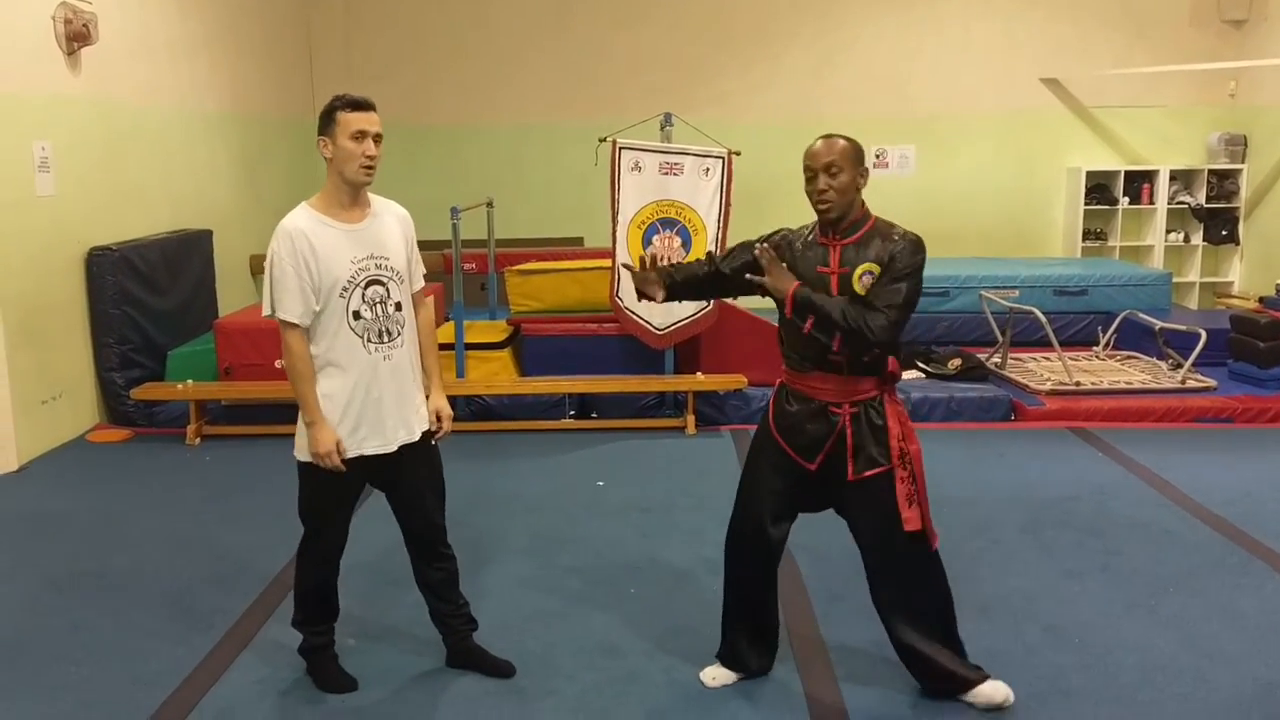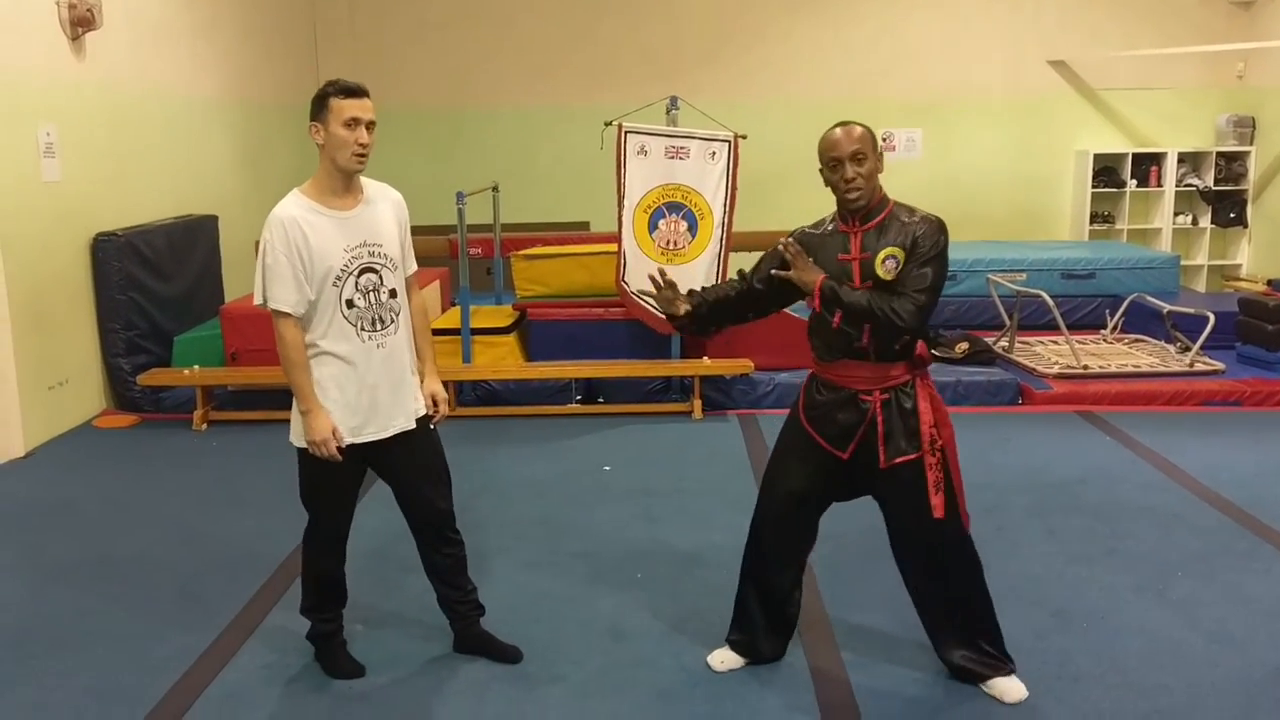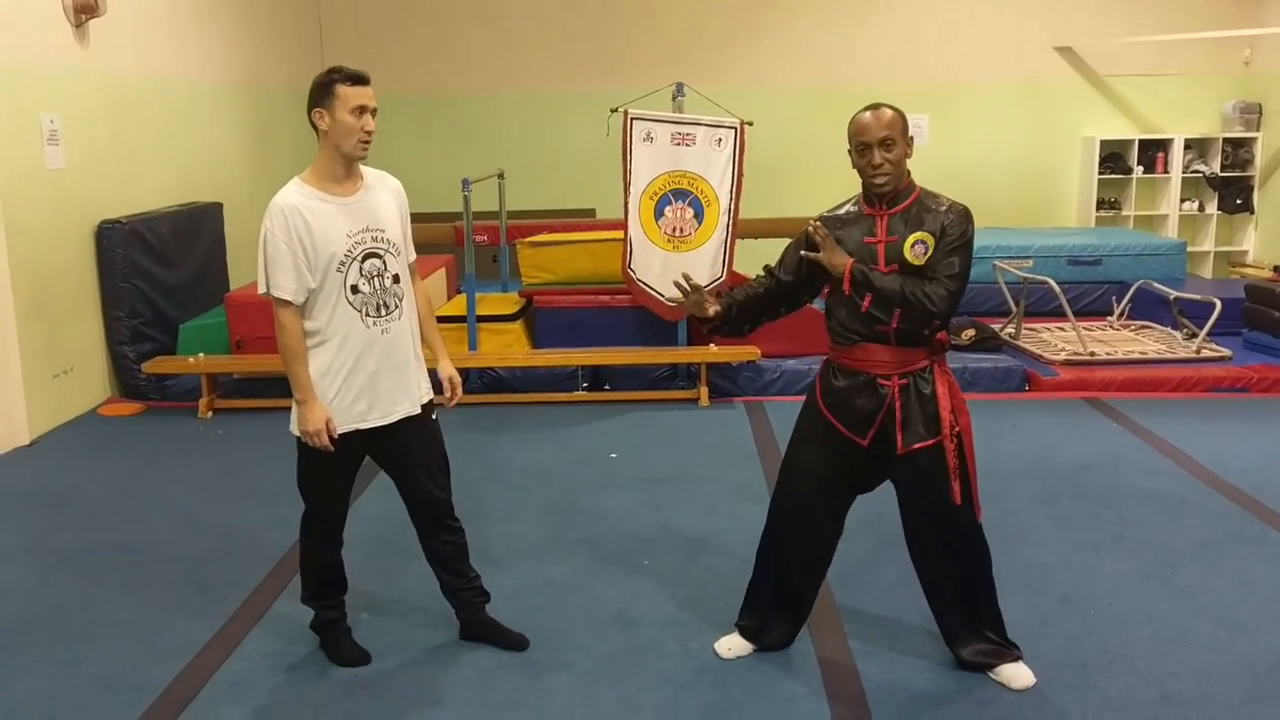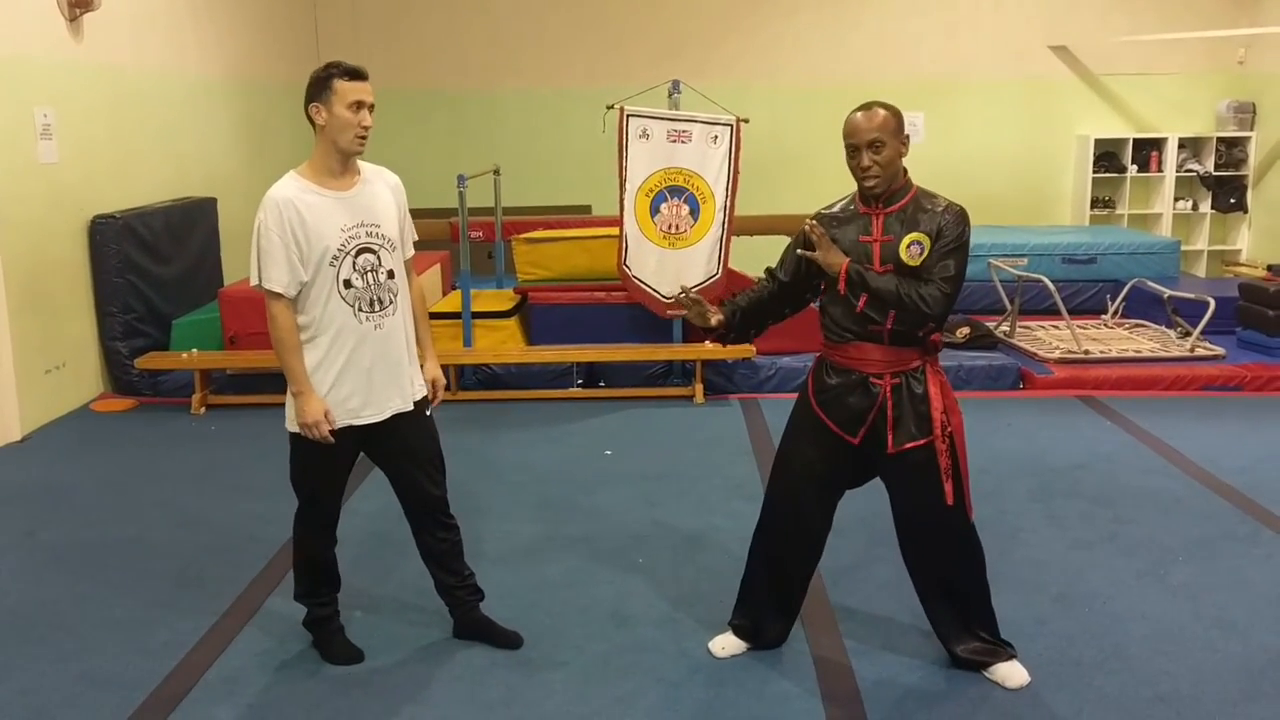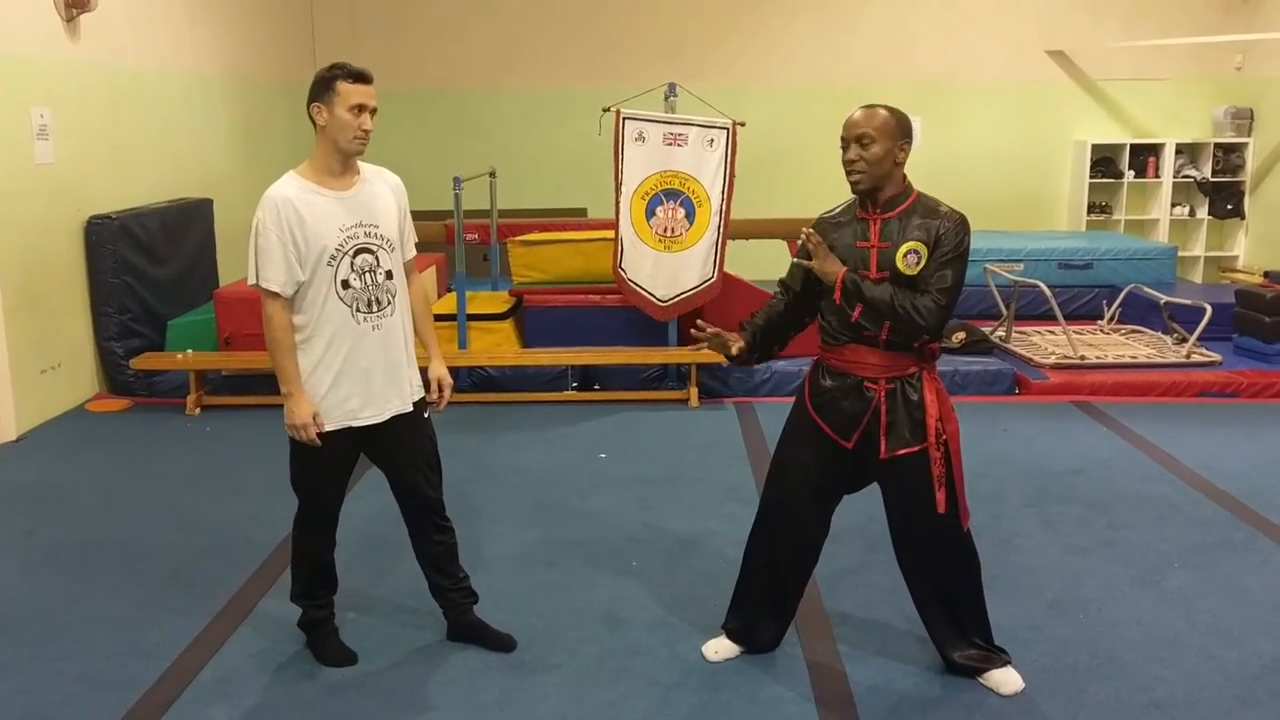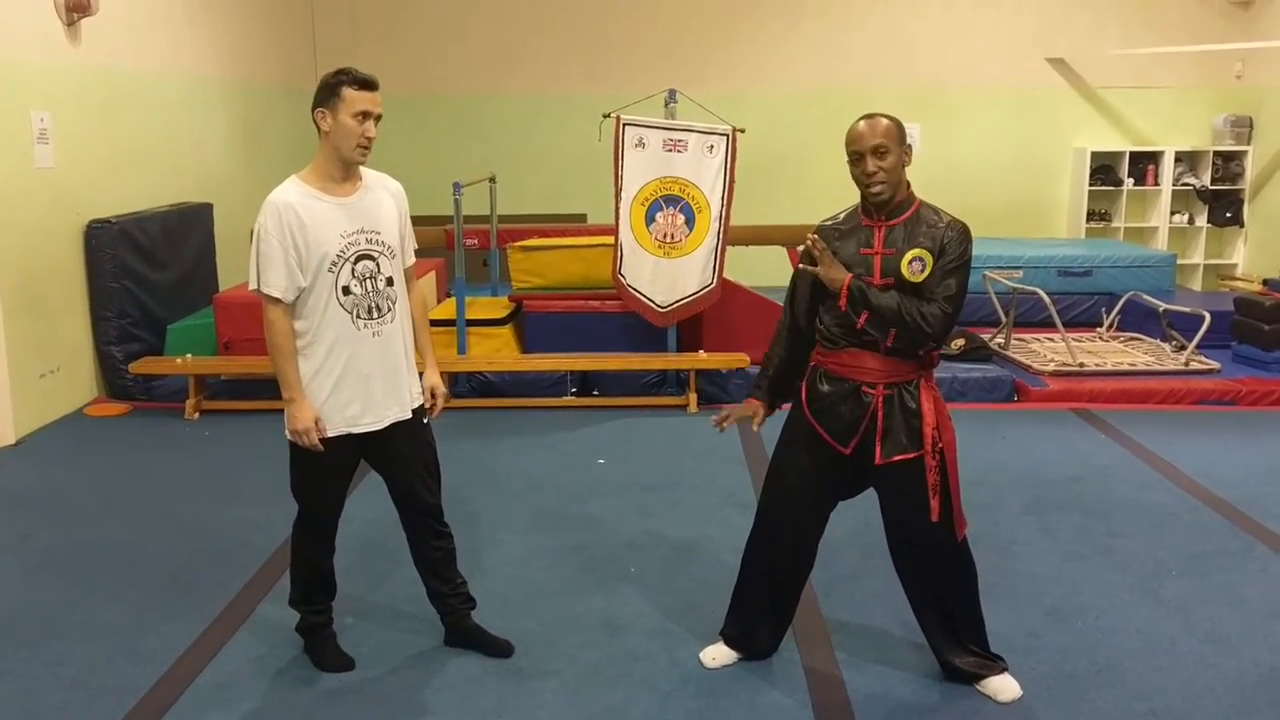
dt=0.4s
person 1, frame 1
left shoulder: (397, 219)
right shoulder: (297, 233)
right elbow: (293, 337)
left wrist: (435, 388)
right wrist: (315, 423)
left hip: (407, 421)
right hip: (339, 430)
left knee: (430, 536)
right knee: (323, 545)
left ankle: (459, 639)
right ankle: (318, 649)
person 1, frame 2
left shoulder: (390, 203)
right shoulder: (289, 221)
right elbow: (287, 326)
left wrist: (429, 372)
right wrist: (311, 411)
left hip: (402, 407)
right hip: (335, 418)
left knee: (436, 520)
right knee: (327, 534)
left ankle: (467, 625)
right ankle: (327, 635)
person 1, frame 3
left shoulder: (389, 190)
right shoulder: (291, 209)
right elbow: (286, 313)
left wrist: (440, 355)
right wrist: (306, 400)
left hip: (404, 394)
right hip: (335, 405)
left knee: (436, 509)
right knee: (326, 521)
left ankle: (472, 612)
right ankle: (330, 623)
person 1, frame 4
left shoulder: (388, 186)
right shoulder: (286, 202)
right elbow: (279, 305)
left wrist: (428, 356)
right wrist: (303, 393)
left hip: (399, 391)
right hip: (328, 402)
left knee: (431, 505)
right knee: (318, 518)
left ankle: (466, 610)
right ankle: (323, 620)
person 1, frame 5
left shoulder: (389, 187)
right shoulder: (285, 202)
right elbow: (275, 305)
left wrist: (434, 356)
right wrist: (293, 394)
left hip: (398, 392)
right hip: (326, 403)
left knee: (428, 507)
right knee: (317, 519)
left ankle: (460, 613)
right ankle: (317, 622)
person 1, frame 6
left shoulder: (390, 194)
right shoulder: (287, 207)
right elbow: (276, 311)
left wrist: (429, 364)
right wrist: (295, 399)
left hip: (398, 399)
right hip: (327, 409)
left knee: (426, 514)
right knee: (317, 524)
left ankle: (457, 618)
right ankle: (316, 626)
person 2, frame 1
left shoulder: (900, 248)
right shoulder: (787, 245)
left elbow: (874, 332)
right elbow: (720, 272)
left wrist: (794, 295)
right wrist: (666, 282)
left hip: (868, 421)
right hip: (796, 416)
left knee: (902, 549)
right knee: (751, 536)
left ankle: (952, 672)
right ankle: (744, 655)
person 2, frame 2
left shoulder: (922, 233)
right shoulder: (811, 240)
left elbow: (904, 317)
right elbow: (750, 293)
left wrist: (823, 289)
right wrist: (690, 307)
left hip: (900, 408)
right hip: (828, 404)
left knee: (936, 538)
right knee: (776, 524)
left ankle: (981, 659)
right ankle: (755, 640)
person 2, frame 3
left shoulder: (948, 220)
right shoulder: (833, 224)
left elbow: (935, 304)
right elbow: (778, 287)
left wrist: (852, 272)
right wrist: (720, 309)
left hip: (919, 396)
right hip: (844, 391)
left knee: (948, 528)
right knee: (797, 513)
left ankle: (986, 646)
right ankle: (763, 626)
person 2, frame 4
left shoulder: (944, 220)
right shoulder: (829, 221)
left elbow: (929, 306)
right elbow: (780, 289)
left wrist: (849, 271)
right wrist: (724, 317)
left hip: (910, 396)
right hip: (835, 390)
left knee: (940, 527)
right knee: (788, 511)
left ankle: (979, 645)
right ankle: (756, 625)
person 2, frame 5
left shoulder: (943, 227)
right shoulder: (829, 226)
left elbow: (926, 317)
right elbow: (792, 303)
left wrist: (844, 280)
right wrist: (744, 341)
left hip: (906, 402)
right hip: (831, 394)
left knee: (935, 534)
right knee: (784, 516)
left ankle: (975, 652)
right ankle: (749, 630)
person 2, frame 6
left shoulder: (946, 235)
right shoulder: (830, 234)
left elbow: (932, 325)
right elbow: (797, 324)
left wrist: (849, 287)
right wrist: (765, 394)
left hip: (904, 409)
right hip: (827, 402)
left knee: (931, 541)
right knee: (781, 524)
left ankle: (972, 658)
right ankle: (747, 636)
